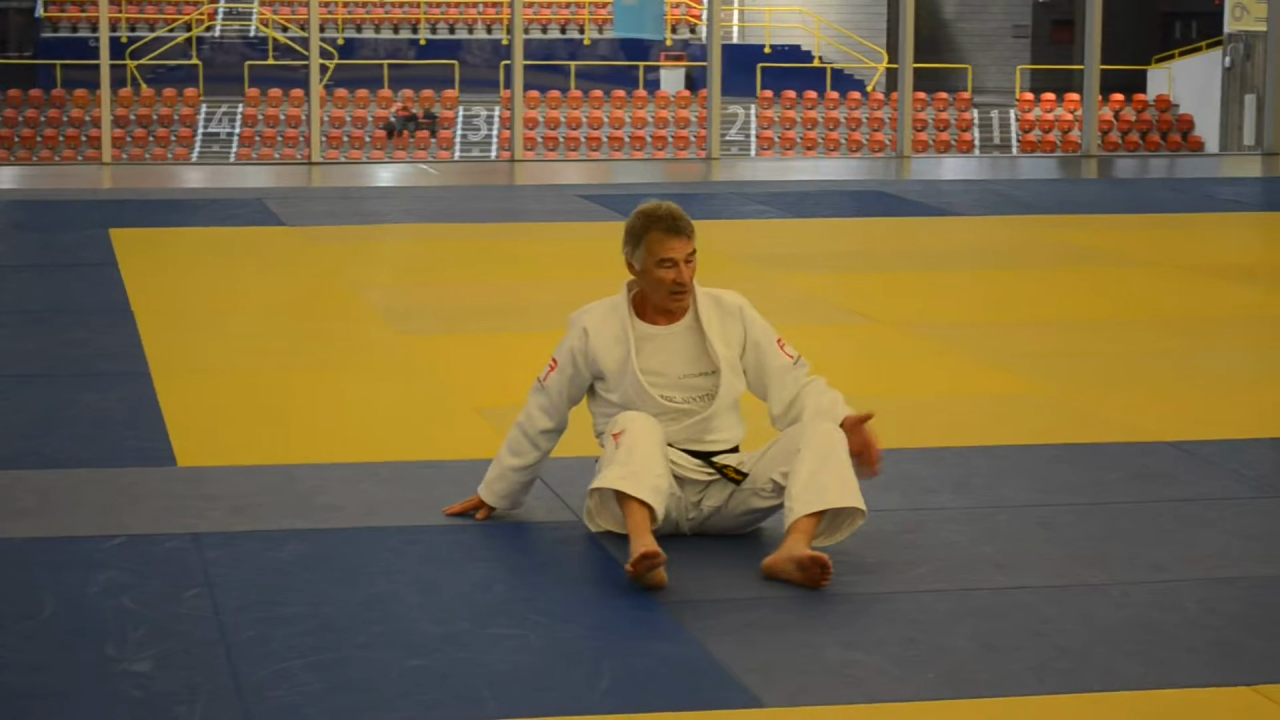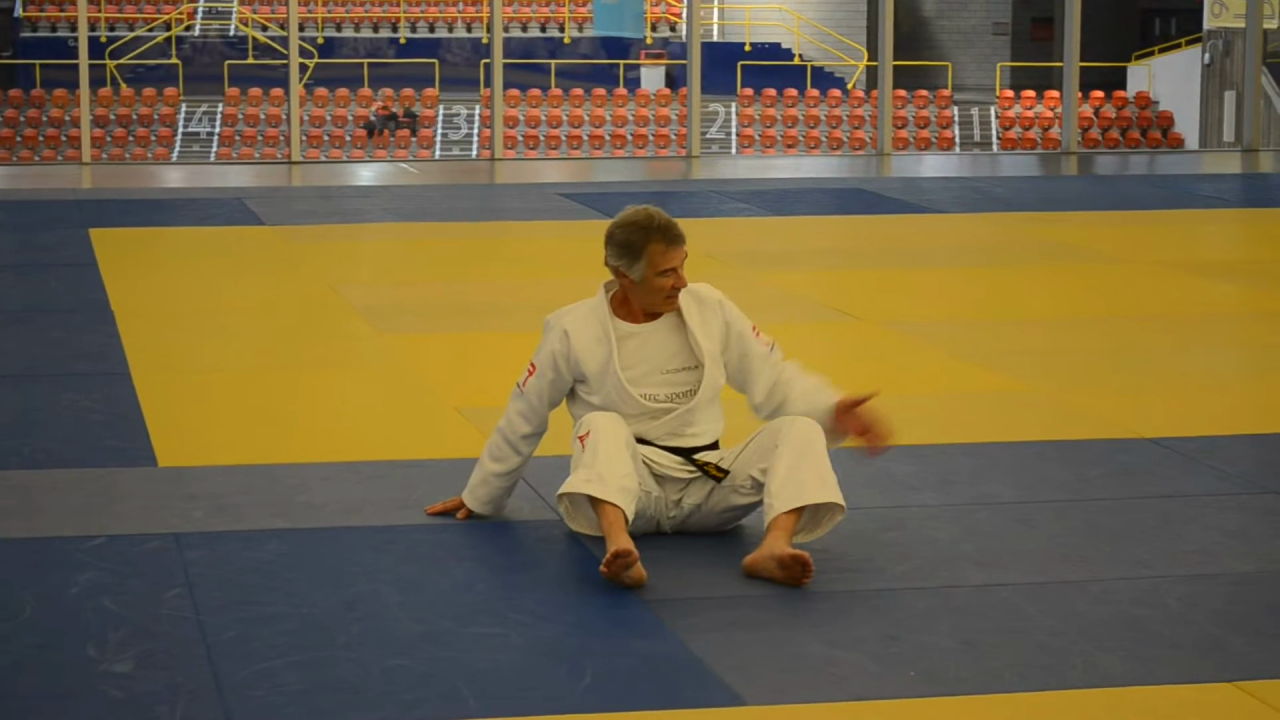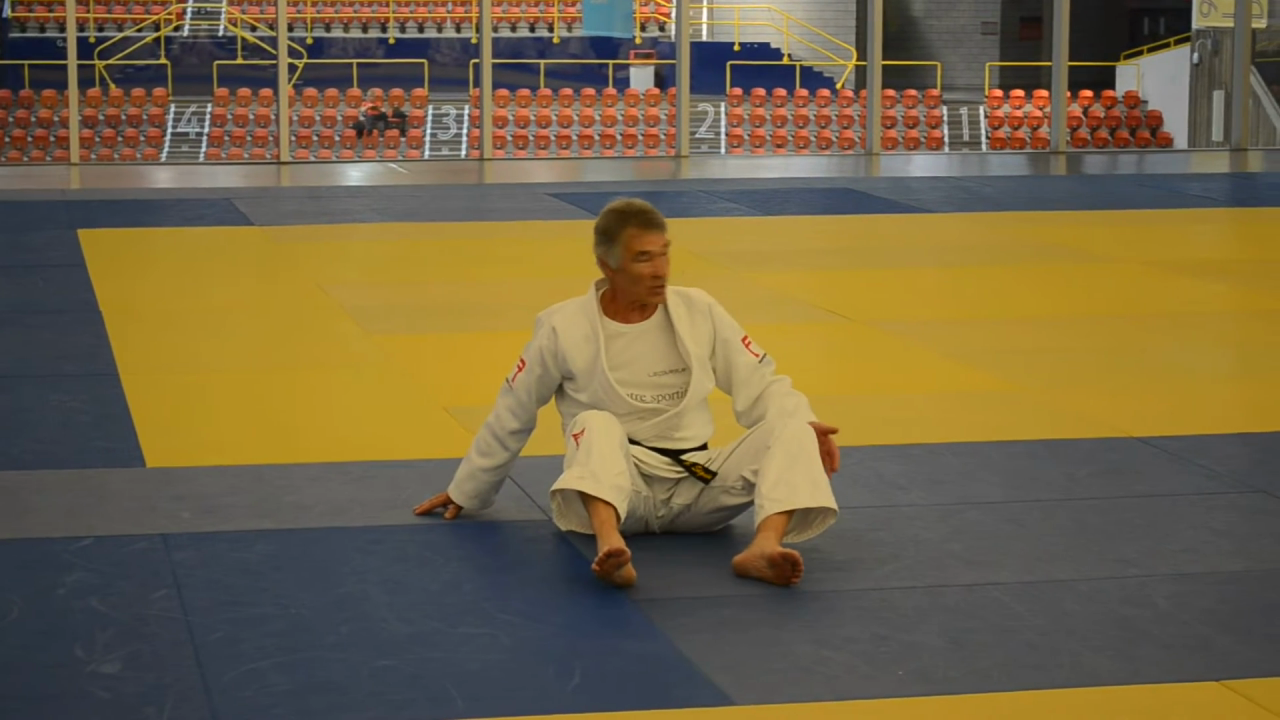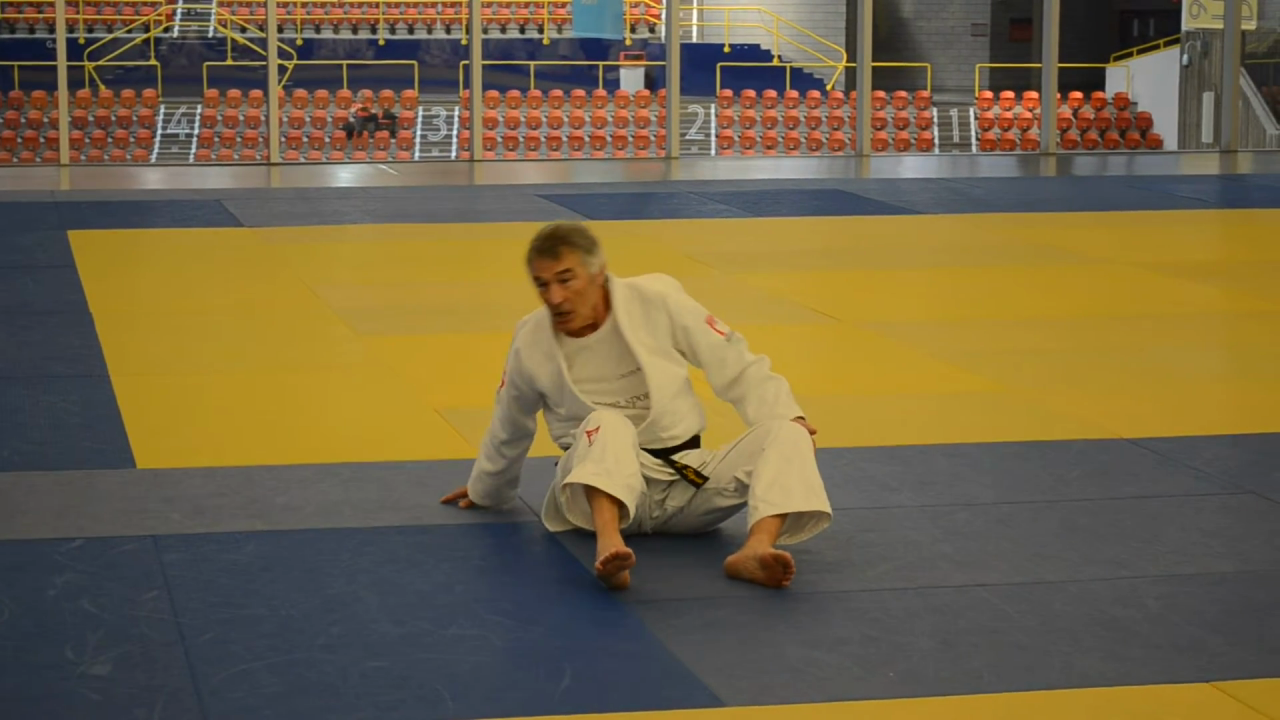
dt=0.4s
person 1, frame 1
left shoulder: (731, 311)
right shoulder: (595, 328)
left elbow: (792, 384)
right elbow: (543, 415)
left wrist: (841, 424)
right wrist: (495, 492)
left hip: (721, 486)
right hip: (641, 484)
left knee: (813, 434)
right knee: (633, 427)
left ankle: (792, 552)
right ankle: (643, 550)
person 1, frame 2
left shoulder: (709, 309)
right shoulder: (572, 329)
left elbow: (771, 375)
right elbow: (523, 419)
left wrist: (832, 408)
right wrist: (478, 497)
left hip: (706, 482)
right hip: (626, 484)
left knee: (798, 433)
right knee: (601, 428)
left ankle: (770, 550)
right ankle: (618, 549)
person 1, frame 3
left shoulder: (699, 310)
right shoulder: (562, 327)
left elbow: (760, 382)
right elbow: (512, 416)
left wrist: (805, 424)
right wrist: (465, 492)
left hip: (692, 485)
right hip: (614, 482)
left knee: (791, 435)
right knee: (596, 426)
left ankle: (763, 549)
right ankle: (610, 546)
person 1, frame 4
left shoulder: (656, 297)
right shoulder: (532, 343)
left elbow: (735, 364)
right elbow: (511, 427)
left wrist: (788, 417)
right wrist: (483, 489)
left hip: (683, 477)
right hip: (597, 481)
left knee: (785, 436)
right knee: (607, 427)
left ankle: (755, 551)
right ankle: (609, 546)
